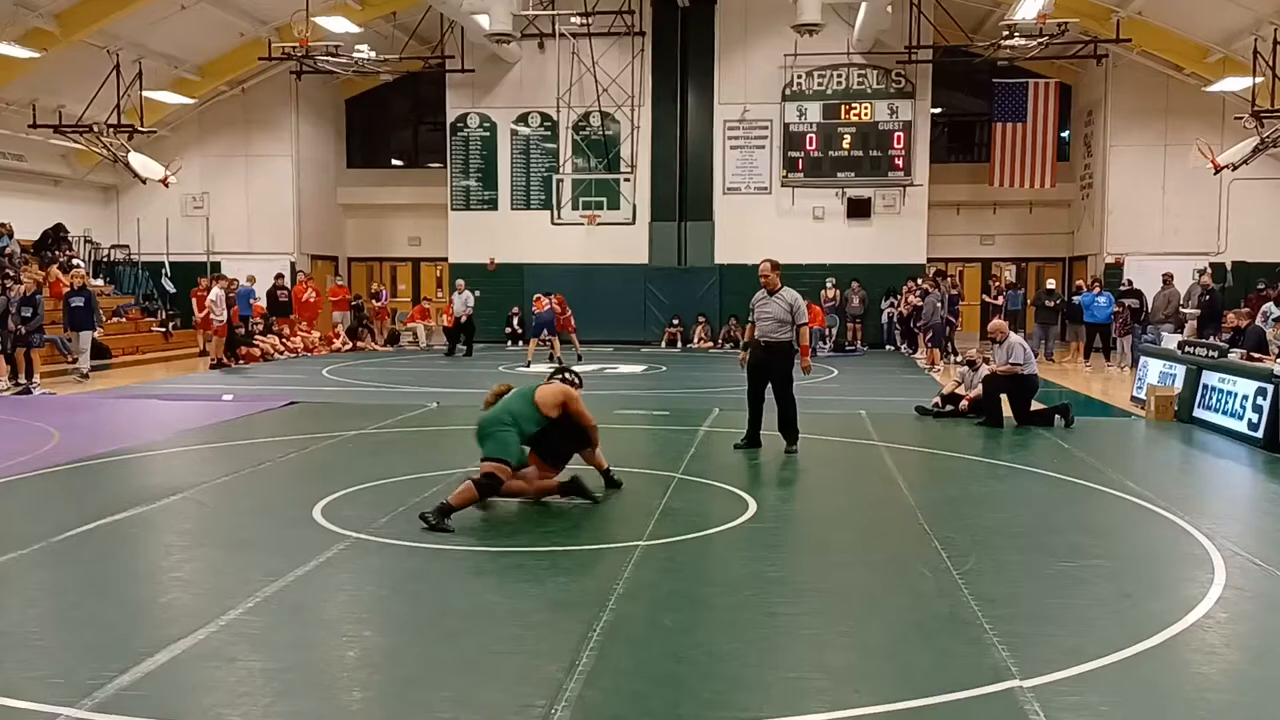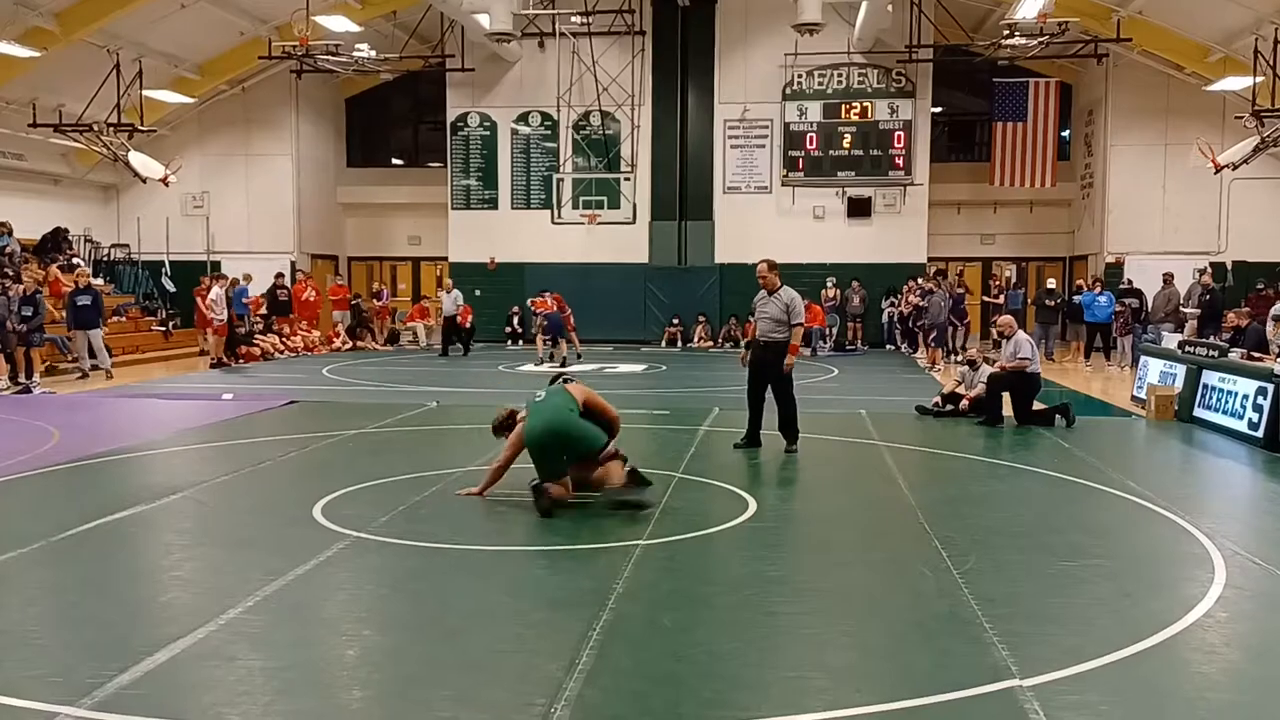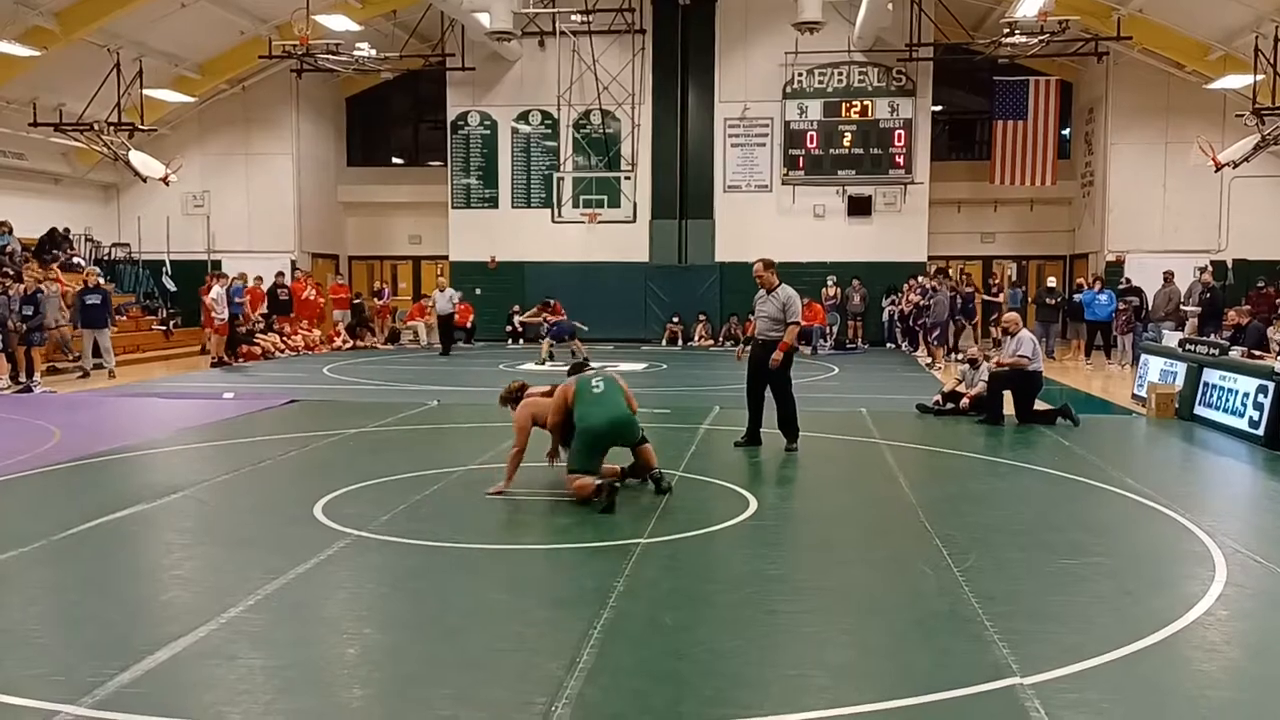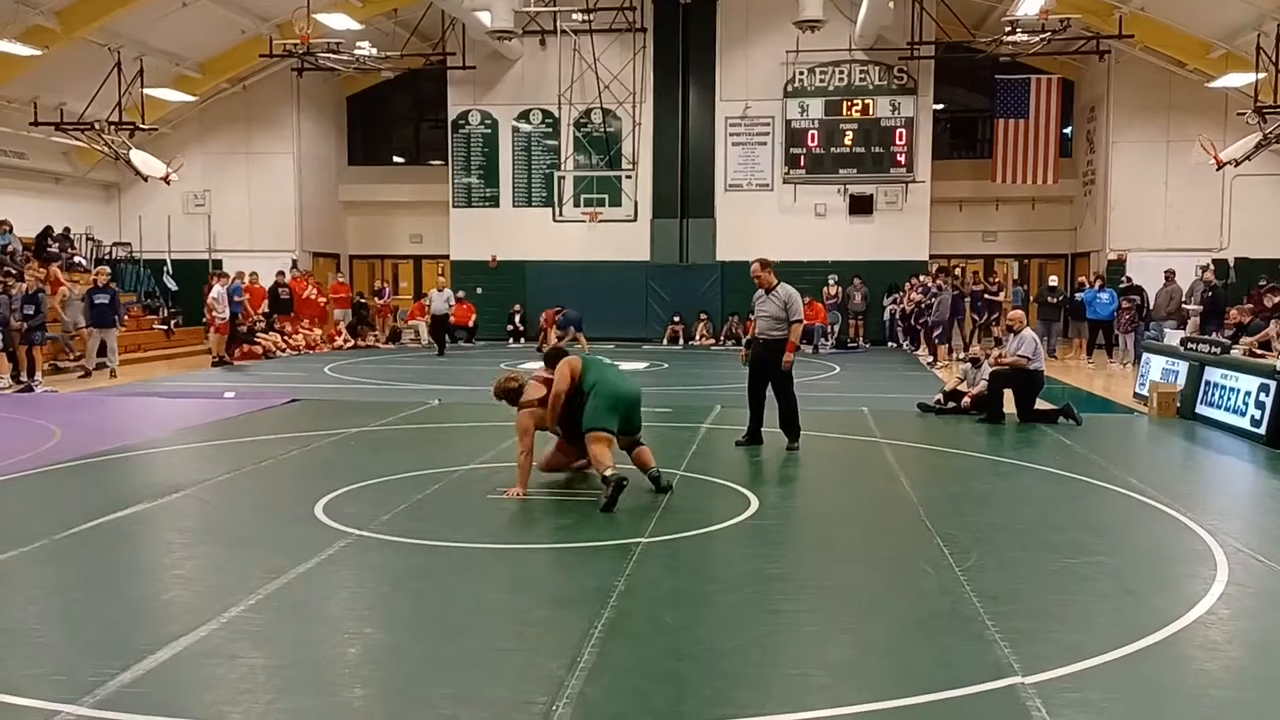
dt=0.3s
person 1, frame 1
left shoulder: (792, 297)
right shoulder: (757, 297)
left elbow: (803, 327)
left wrist: (804, 355)
right wrist: (745, 348)
left hip: (781, 351)
right hip: (758, 350)
left knee: (784, 398)
right knee: (754, 396)
left ankle: (791, 439)
right ankle: (752, 437)
person 1, frame 2
left shoulder: (791, 297)
right shoulder: (759, 297)
left elbow: (798, 327)
left wrist: (792, 354)
right wrist: (747, 347)
left hip: (781, 351)
right hip: (759, 350)
left knee: (784, 397)
right knee: (754, 395)
left ankle: (791, 439)
right ankle: (752, 436)
person 1, frame 3
left shoulder: (789, 295)
right shoulder: (759, 295)
left elbow: (794, 326)
left wrist: (780, 351)
right wrist: (746, 343)
left hip: (778, 350)
right hip: (758, 348)
left knee: (783, 395)
right knee: (753, 393)
left ankle: (791, 437)
right ankle: (752, 435)
person 1, frame 4
left shoulder: (789, 294)
right shoulder: (758, 296)
left elbow: (797, 324)
left wrist: (789, 351)
right wrist: (747, 347)
left hip: (779, 348)
right hip: (759, 347)
left knee: (784, 394)
right knee: (755, 392)
left ankle: (793, 436)
right ankle: (753, 434)
person 2, frame 1
left shoulder: (534, 393)
right shoulder: (564, 391)
right elbow: (590, 424)
right wrist: (594, 448)
left hip: (492, 425)
right hip: (499, 428)
right knee: (492, 480)
right ankle: (440, 512)
person 2, frame 2
right shoulder: (578, 390)
right elbow: (614, 418)
left wrist: (480, 489)
right wrist: (611, 438)
left hip: (535, 436)
right hip: (564, 425)
right knee: (611, 456)
right ankle: (617, 491)
person 2, frame 3
left shoulder: (568, 385)
right shoulder: (612, 376)
left elbow: (552, 423)
right elbow: (633, 409)
left wrist: (555, 446)
left hip: (589, 429)
right hip: (621, 420)
left knee: (579, 487)
right knee: (638, 439)
left ankle: (602, 486)
right ankle: (657, 478)
person 2, frame 4
left shoulder: (565, 364)
right shoulder: (588, 364)
left elbow: (558, 393)
left wrist: (552, 424)
left hip: (607, 394)
right hip: (632, 393)
left knee: (596, 446)
right knee: (632, 443)
left ankle: (611, 478)
right ankle: (656, 477)
